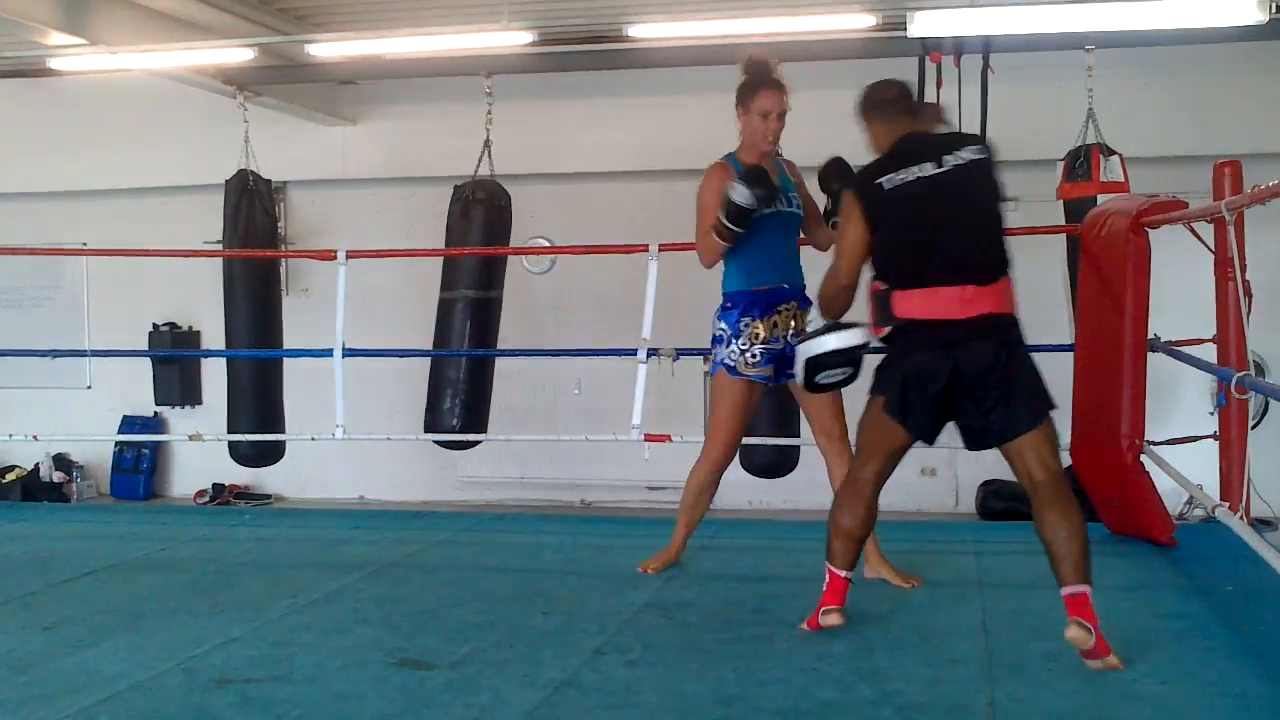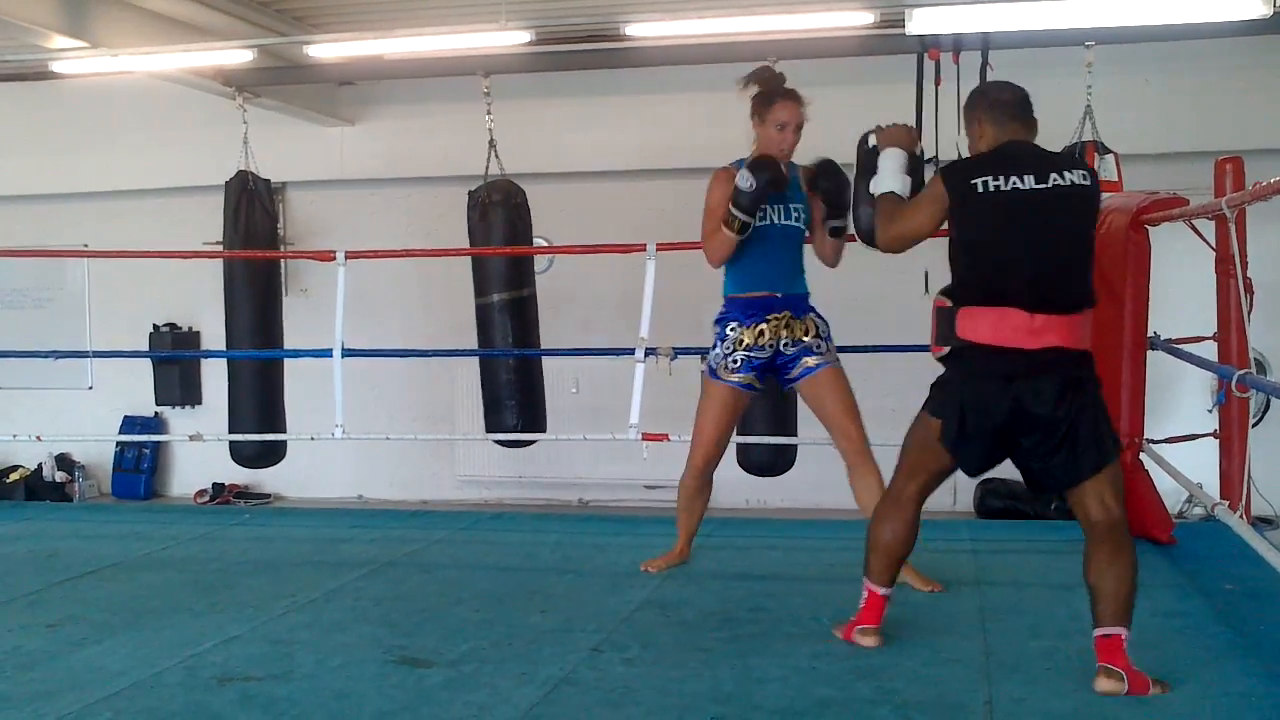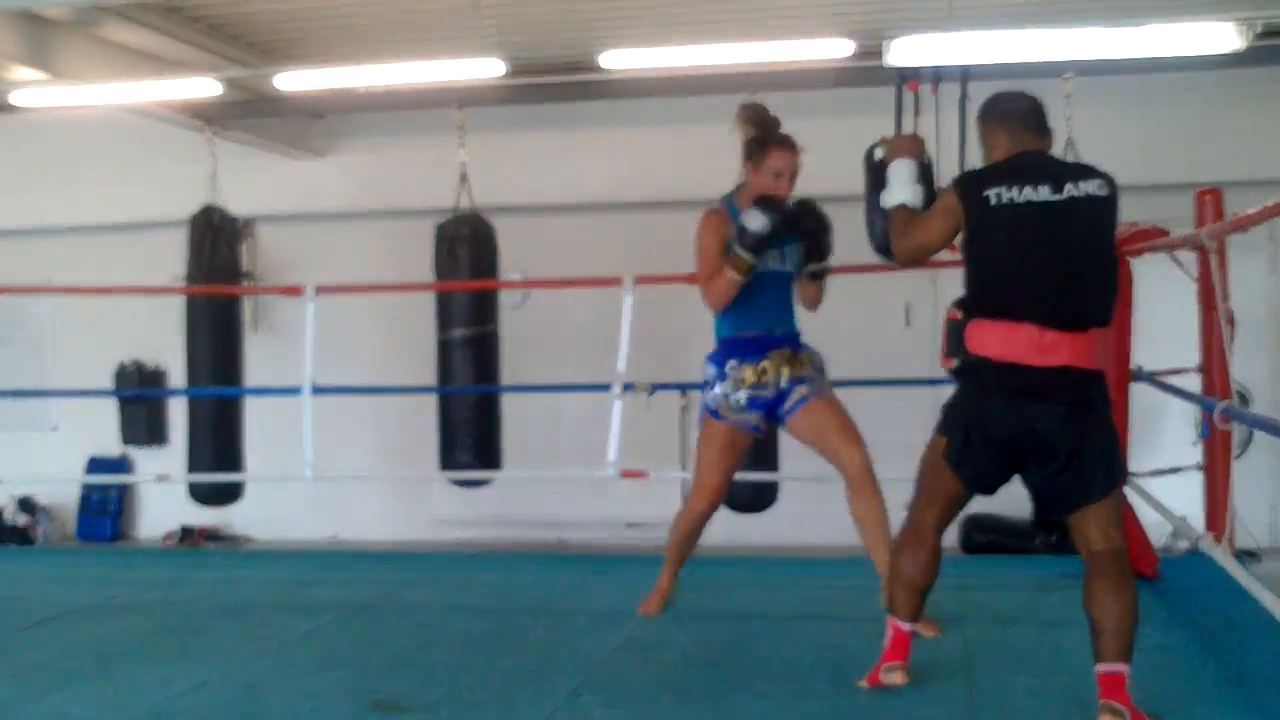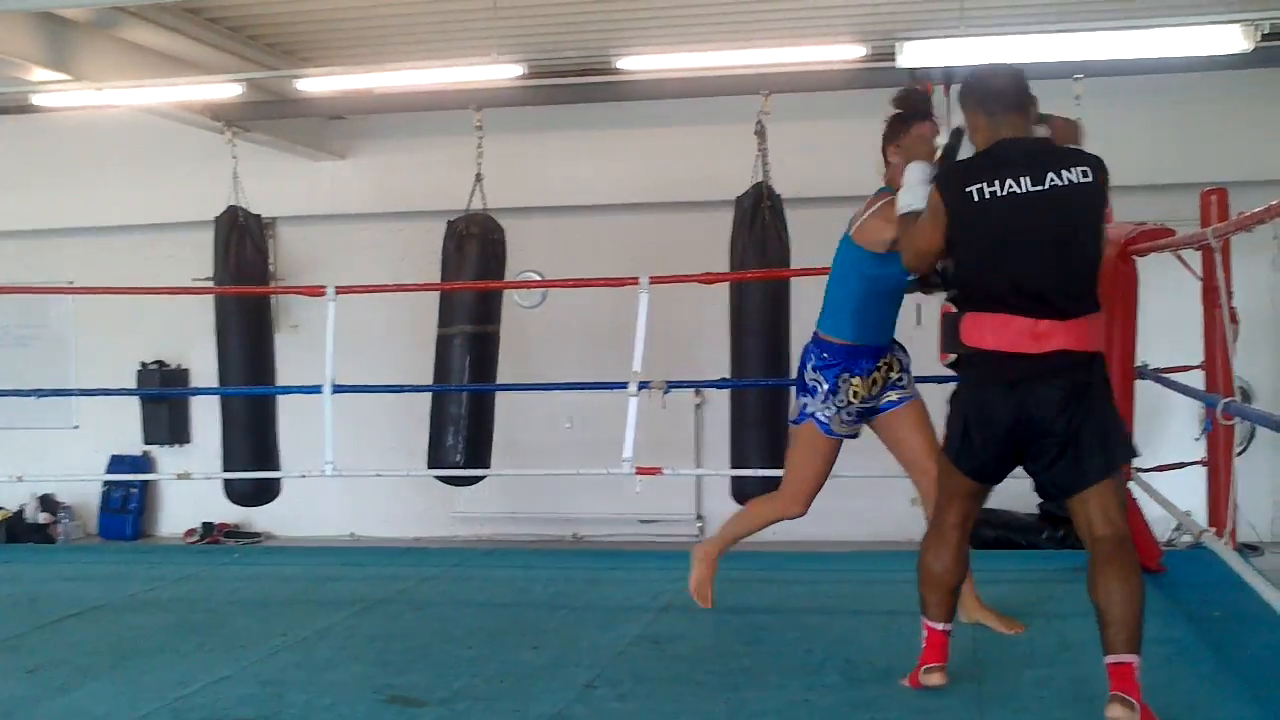
dt=1s
person 1, frame 1
left shoulder: (867, 187)
right shoulder: (976, 152)
left elbow: (842, 282)
left wrist: (826, 317)
left hip: (918, 345)
right hip: (992, 340)
left knee: (864, 476)
right knee: (1045, 479)
left ankle: (831, 602)
right ankle: (1082, 617)
person 1, frame 2
left shoulder: (961, 180)
right shoulder: (1082, 178)
left elbow: (890, 234)
left wrist: (892, 158)
left hip: (980, 370)
right hip: (1061, 375)
left knee: (905, 490)
right knee: (1106, 520)
left ankle: (867, 617)
right ankle: (1114, 660)
person 1, frame 3
left shoulder: (974, 190)
right shoulder: (1100, 188)
left elbow: (905, 245)
left wrist: (902, 169)
left hip: (990, 386)
right hip: (1072, 392)
left knee: (925, 520)
right knee: (1104, 547)
left ankle: (893, 657)
person 1, frame 4
left shoulder: (956, 184)
right shoulder: (1090, 172)
left elbow: (915, 255)
left wrist: (916, 173)
left hip: (989, 377)
right hip: (1071, 377)
left knee: (950, 518)
right knee: (1107, 534)
left ankle: (932, 657)
person 2, frame 1
left shoulder: (787, 170)
right shoulder: (720, 174)
left elbow: (821, 240)
right elbow: (707, 255)
right wrist: (736, 210)
left hip: (797, 314)
right hip: (745, 318)
left knee: (835, 440)
right knee: (719, 451)
left ankle: (872, 558)
right ankle: (675, 545)
person 2, frame 2
left shoulder: (805, 180)
right shoulder: (728, 179)
left elbow: (830, 258)
right elbow: (714, 255)
left wrist: (836, 210)
right wrist: (746, 199)
left hip: (800, 324)
right hip: (742, 326)
left knee: (855, 443)
right knee: (703, 456)
left ankle: (897, 562)
right ankle: (680, 547)
person 2, frame 3
left shoulder: (795, 216)
right shoulder: (718, 219)
left elbow: (811, 301)
right elbow: (714, 297)
left wrist: (815, 258)
right wrist: (749, 244)
left hip: (792, 363)
right hip: (736, 368)
left knee: (858, 467)
right knee: (704, 499)
right ankle: (666, 580)
person 2, frame 4
left shoulder: (899, 210)
right shoulder: (894, 215)
left hip: (883, 364)
right hip: (835, 367)
left knee: (937, 481)
right knee: (793, 500)
left ankle: (968, 601)
right ankle: (709, 551)
